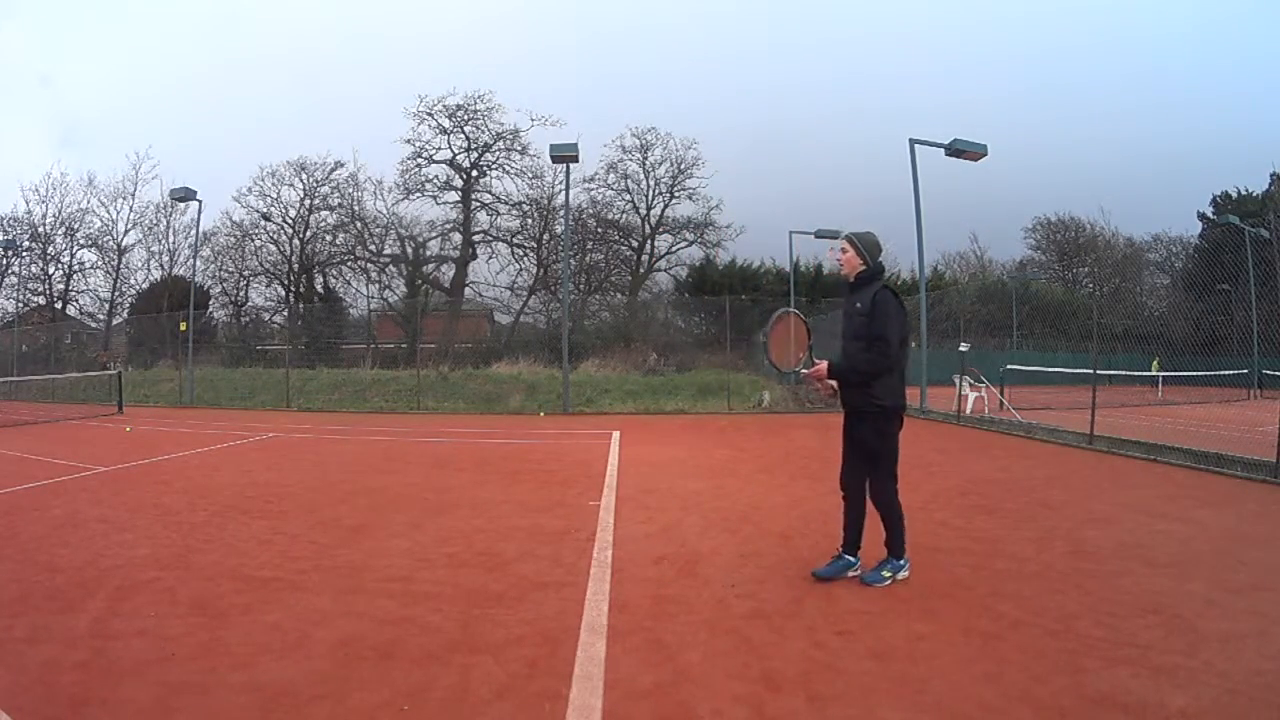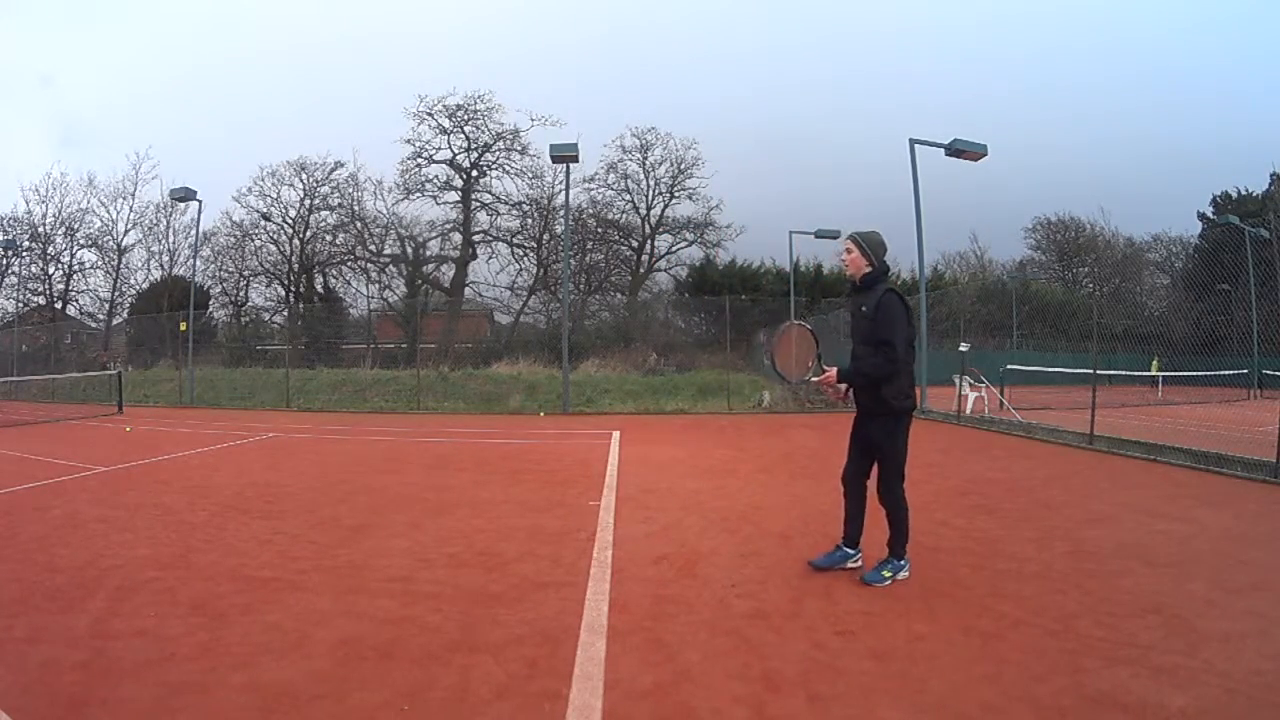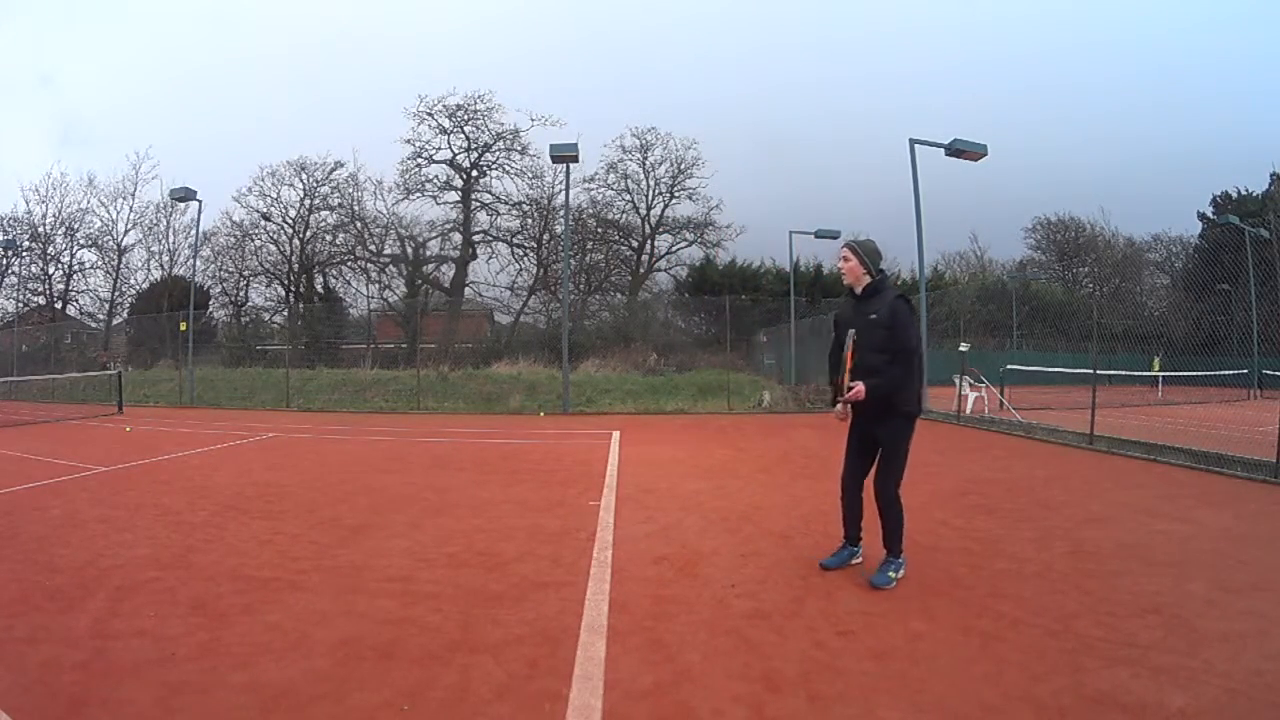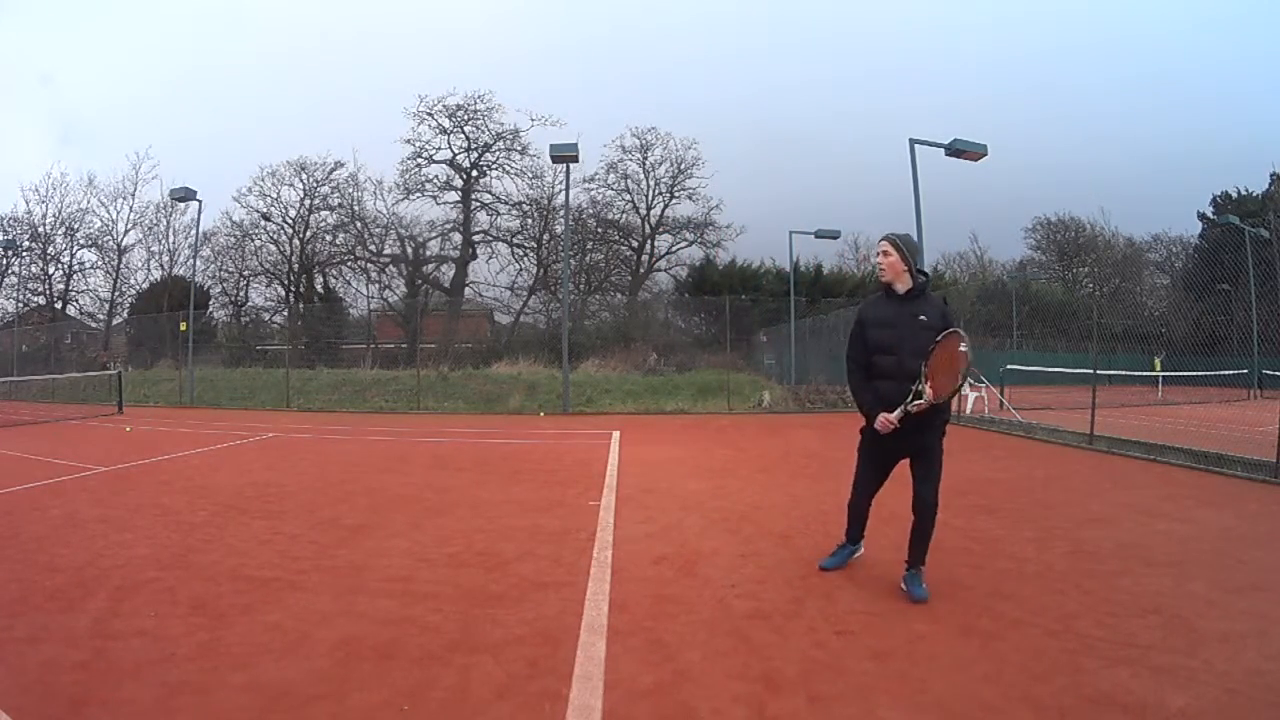
dt=0.3s
person 1, frame 1
left shoulder: (882, 297)
right shoulder: (855, 297)
left elbow: (883, 356)
left wrist: (833, 370)
right wrist: (838, 377)
left hip: (881, 409)
right hip: (857, 407)
left knee: (882, 487)
right knee: (851, 484)
left ankle: (897, 559)
right ankle: (849, 557)
person 1, frame 2
left shoulder: (887, 299)
right shoulder: (861, 297)
left elbow: (891, 359)
left wrist: (844, 375)
right wrist: (846, 381)
left hip: (890, 409)
right hip: (868, 406)
left knee: (889, 486)
right knee: (853, 477)
left ankle: (898, 560)
right ankle: (850, 549)
person 1, frame 3
left shoulder: (894, 306)
right shoulder: (845, 311)
left elbow: (910, 362)
right elbow: (837, 360)
left wrist: (872, 388)
right wrist: (840, 396)
left hip: (897, 412)
right hip: (861, 413)
left knee: (886, 487)
right knee: (850, 482)
left ankle: (893, 557)
right ankle: (852, 546)
person 1, frame 4
left shoulder: (935, 308)
right shoulder: (870, 310)
right elbow: (855, 367)
right wrist: (871, 410)
left hip: (927, 425)
right hip: (882, 422)
left knee: (925, 500)
right knee: (862, 492)
left ankle: (914, 571)
right ankle: (852, 544)
